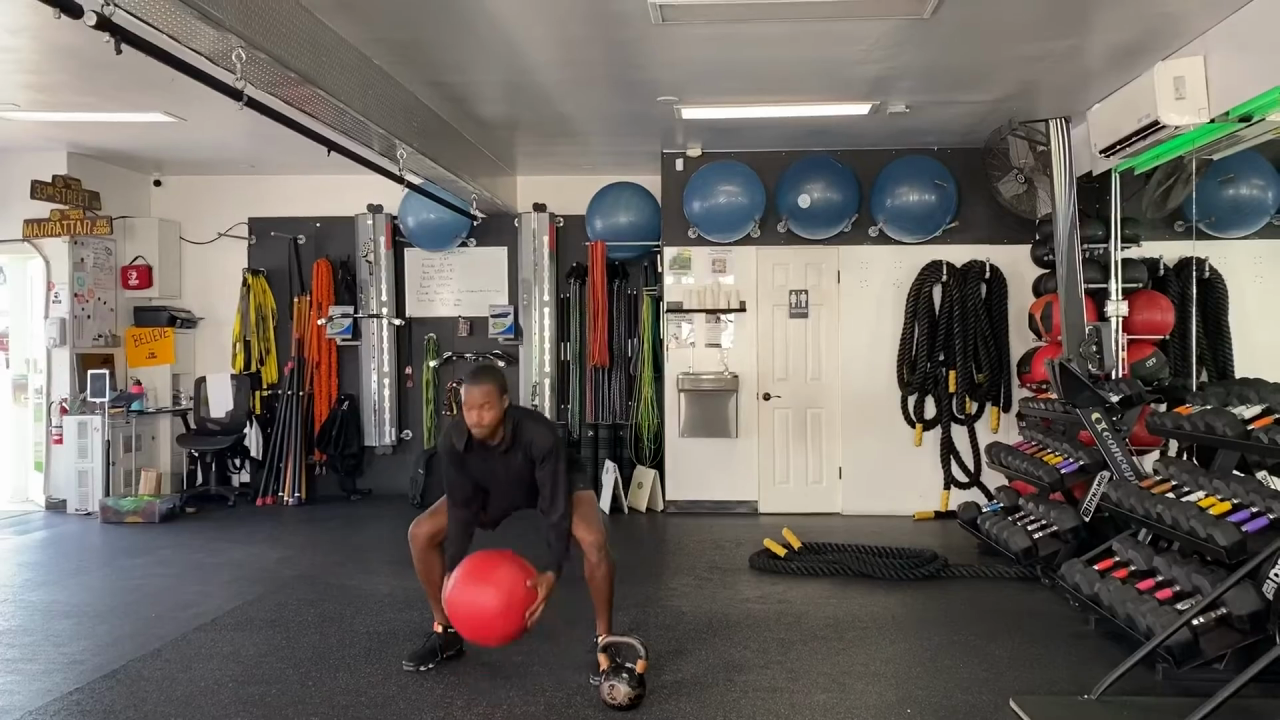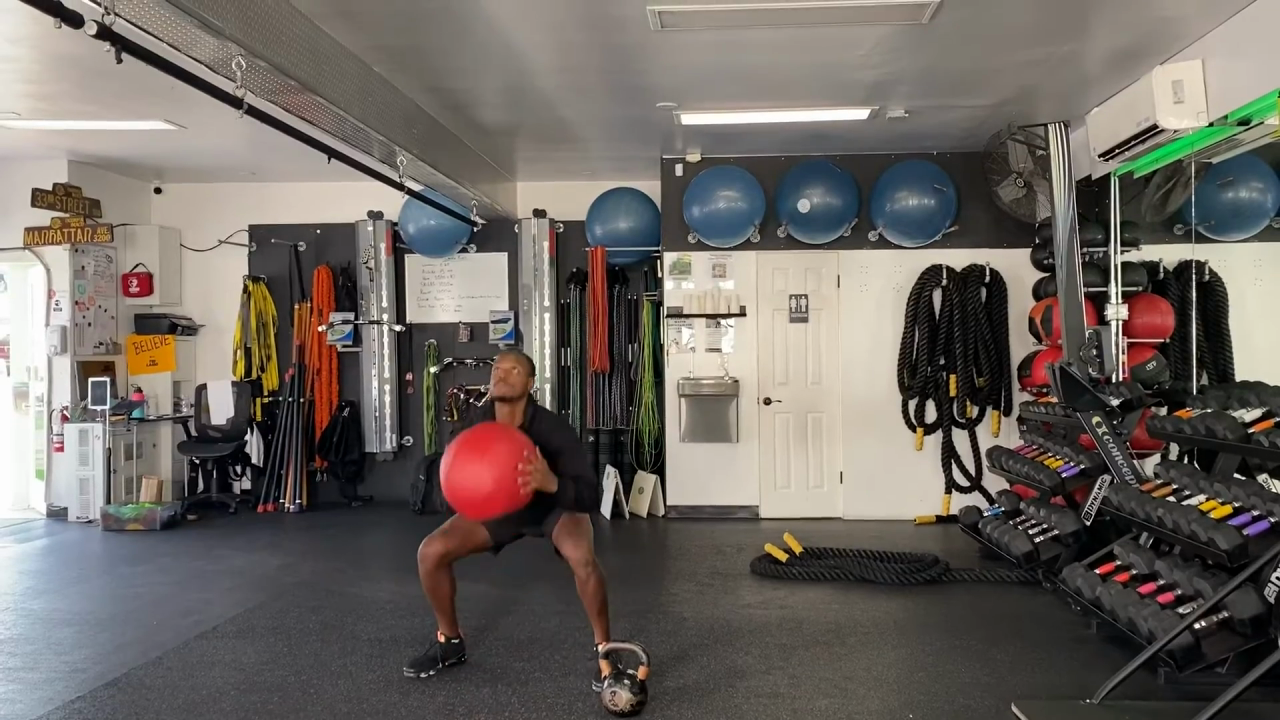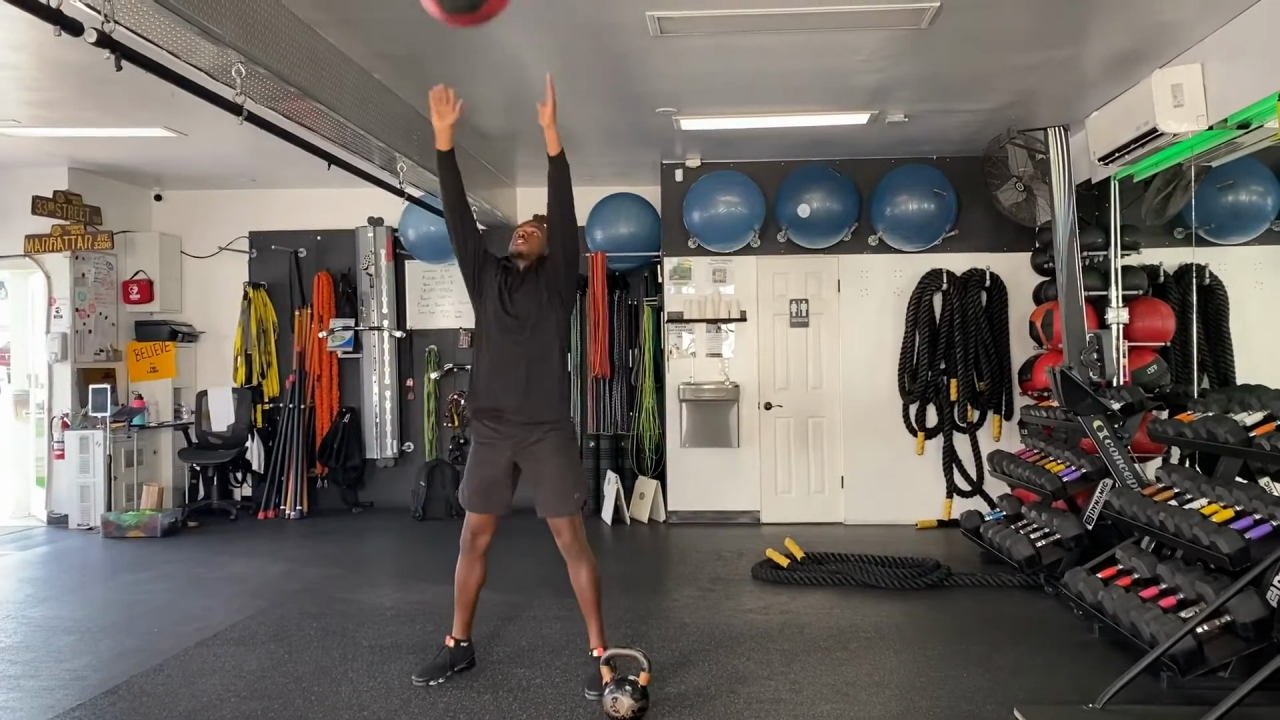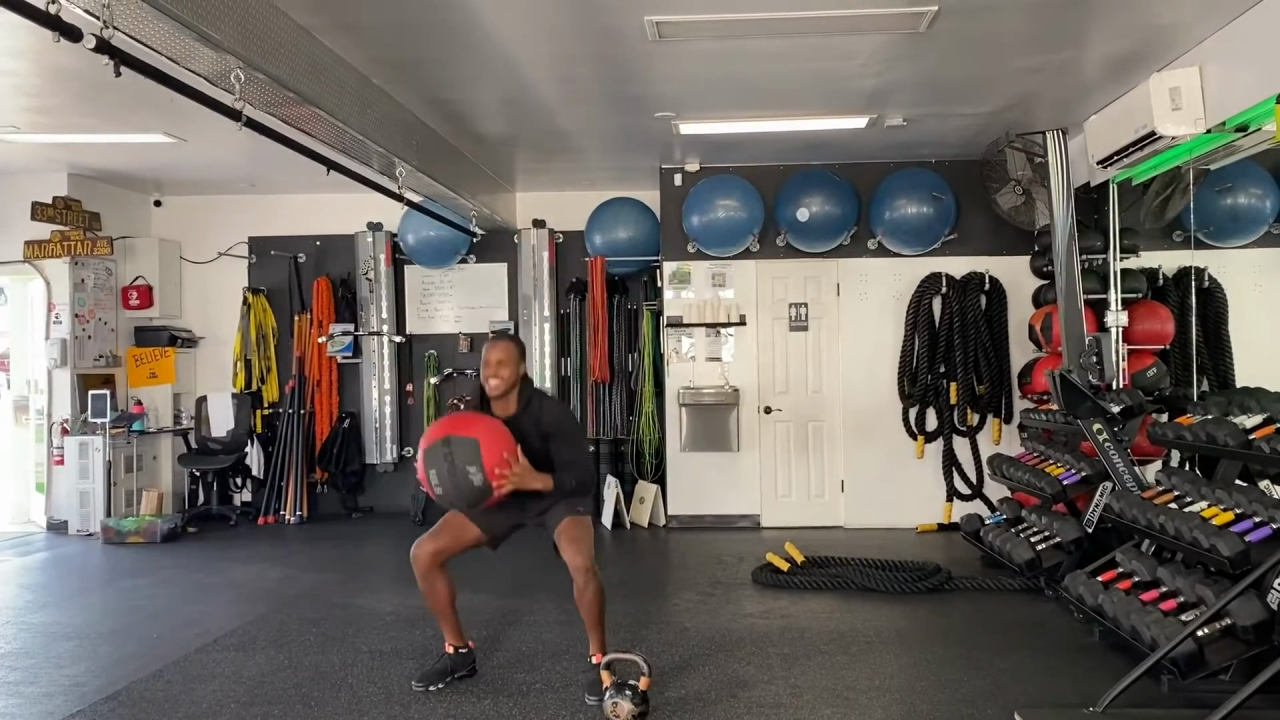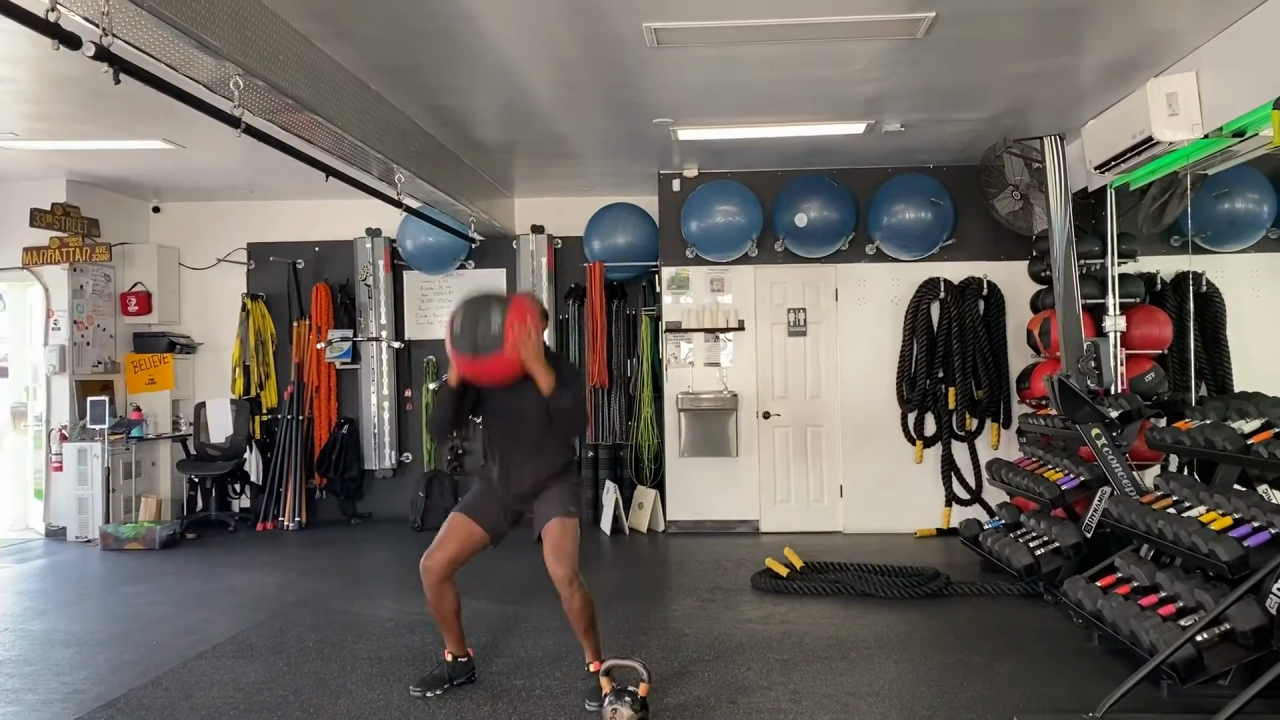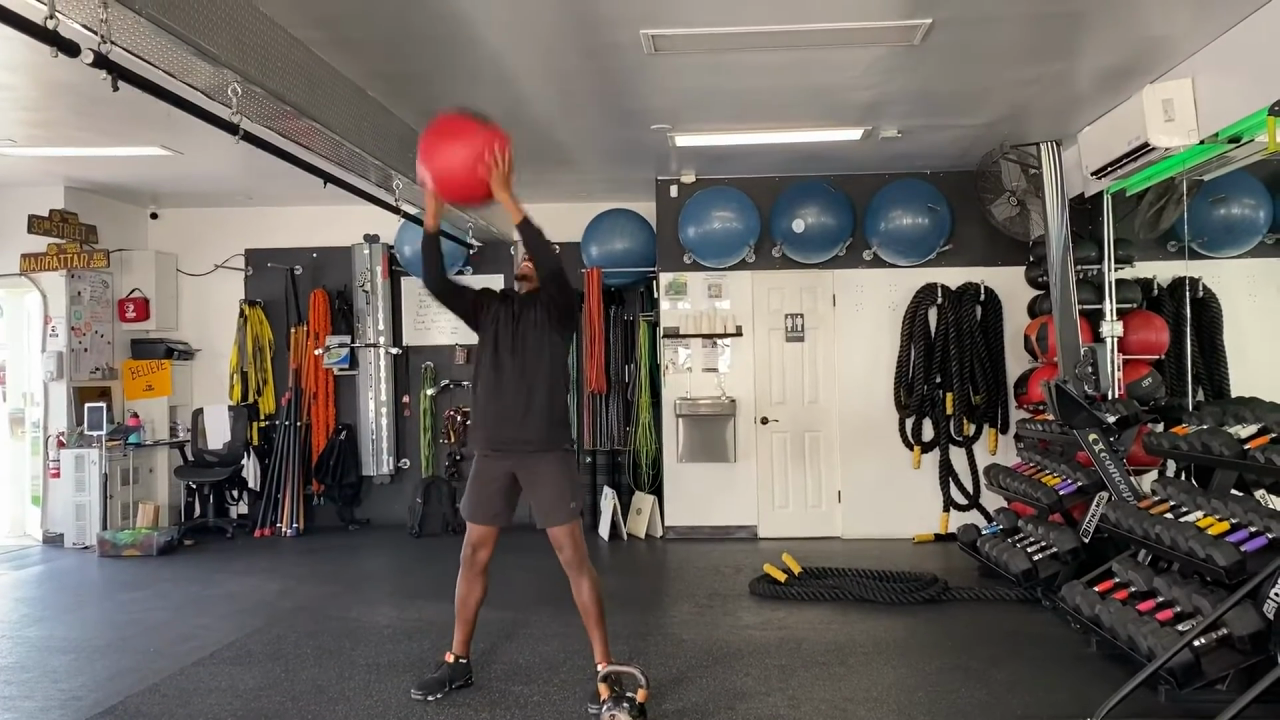
dt=0.7s
person 1, frame 1
left shoulder: (539, 434)
right shoulder: (452, 441)
left elbow: (556, 507)
right elbow: (461, 507)
left wrist: (550, 573)
right wrist: (451, 571)
left hip: (553, 487)
right hip: (493, 491)
left knee: (592, 540)
right knee: (422, 533)
right ankle: (444, 632)
person 1, frame 2
left shoulder: (554, 429)
left elbow: (590, 493)
left wrist: (551, 483)
left hip: (555, 506)
left knee: (582, 558)
right knee: (431, 552)
right ankle: (449, 641)
person 1, frame 3
left shoulder: (556, 283)
right shoulder: (487, 279)
left elbow: (565, 220)
right elbow: (458, 218)
left wrist: (551, 134)
right wrist: (444, 138)
left hip: (548, 430)
right hip: (492, 430)
left knee: (571, 543)
right knee: (474, 539)
left ankle: (599, 653)
right ankle: (458, 645)
person 1, frame 4
left shoulder: (550, 412)
left elbow: (584, 478)
left wrist: (532, 479)
left hip: (557, 496)
right hip: (502, 500)
left knee: (581, 564)
right knee: (424, 553)
left ankle: (597, 659)
right ankle: (458, 651)
person 1, frame 5
left shoulder: (558, 370)
left elbow: (576, 423)
right elbow: (440, 427)
left wrist: (539, 370)
right wrist: (455, 378)
left hip: (552, 483)
right hip: (498, 483)
left knee: (564, 574)
right knee: (433, 566)
left ankle: (596, 668)
right ankle: (458, 658)
person 1, frame 6
left shoulder: (558, 306)
right shoulder: (491, 308)
left elbow: (552, 265)
right elbow: (437, 283)
left wrist: (508, 199)
right wrist: (433, 210)
left hip: (547, 449)
right hip: (493, 450)
left knee: (573, 559)
right knee: (473, 557)
left ankle: (604, 669)
right ankle: (458, 661)
